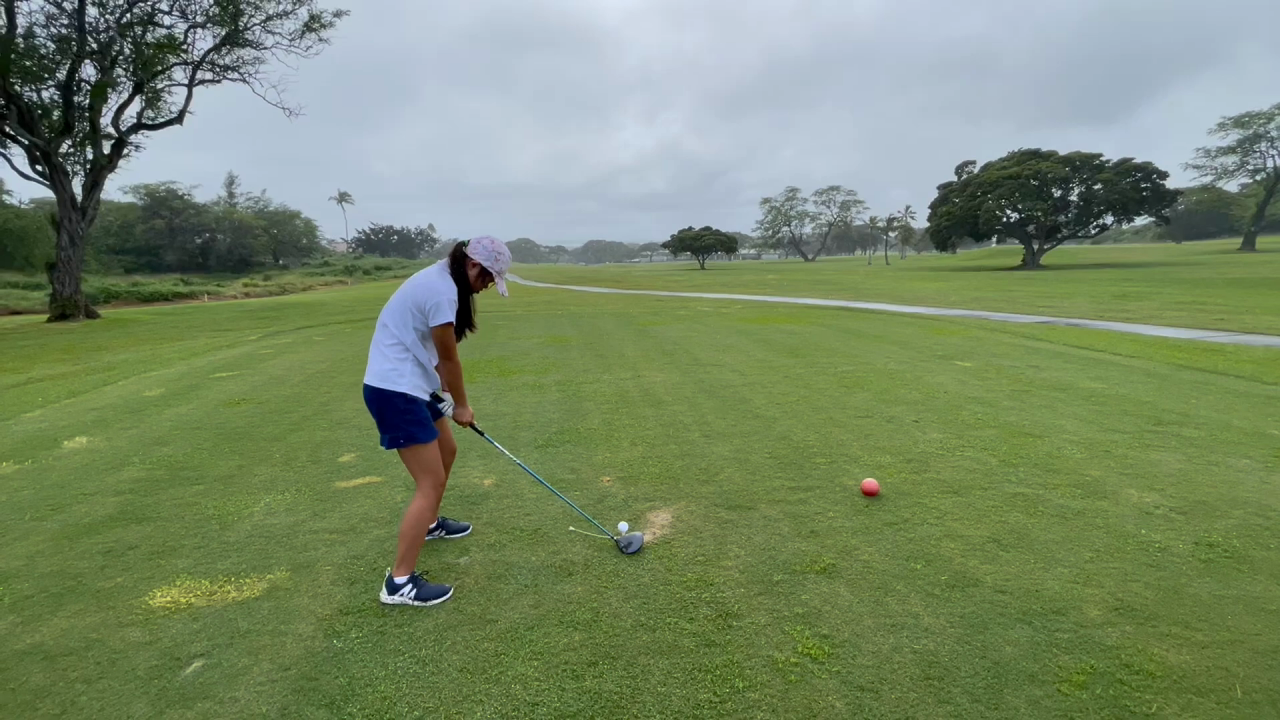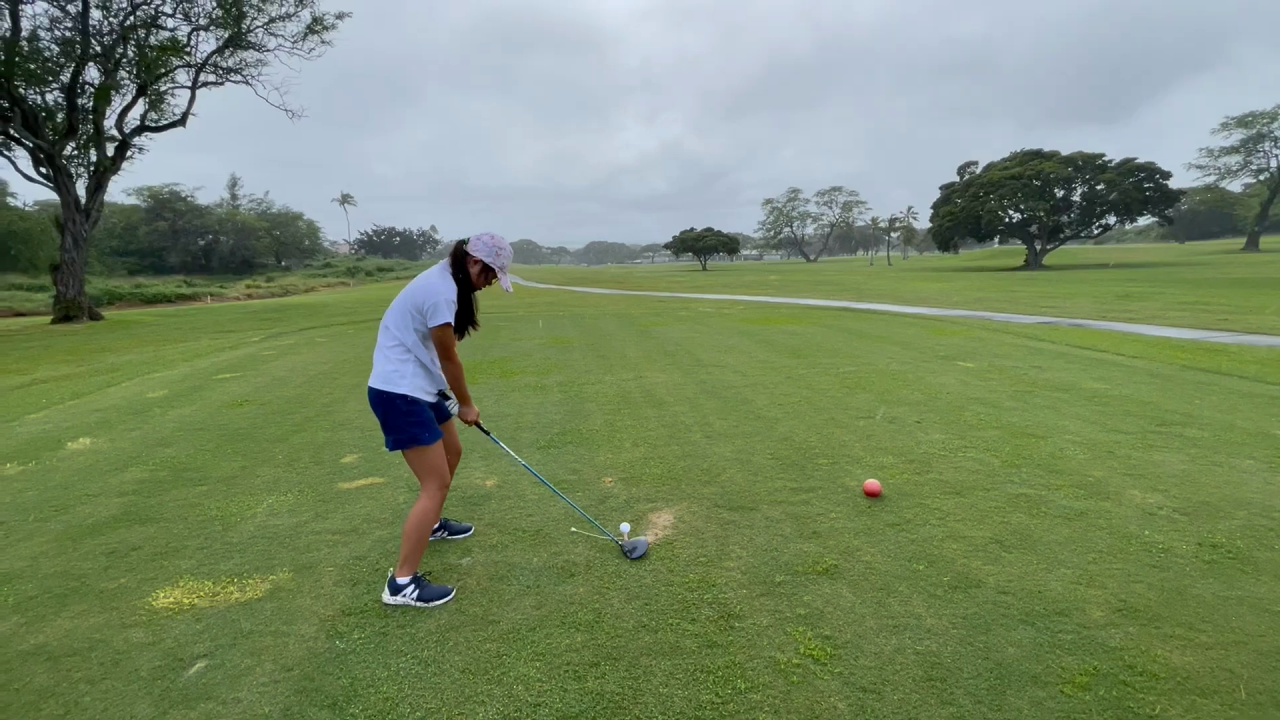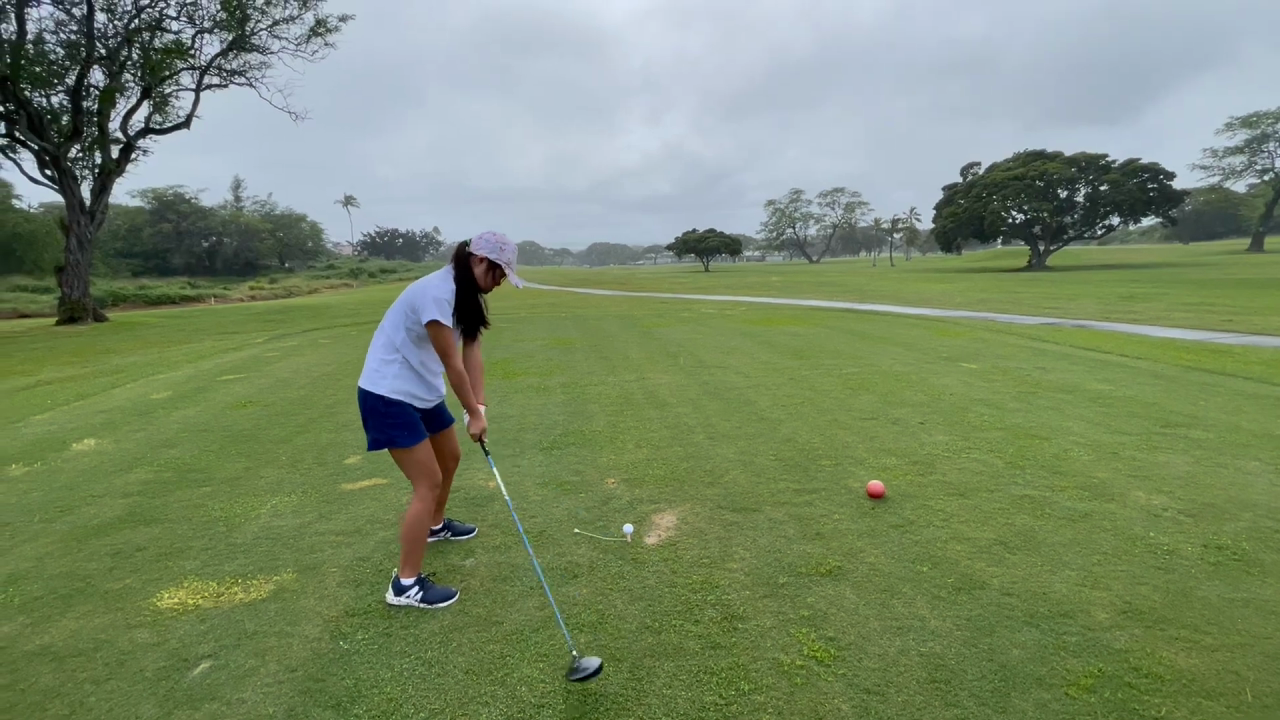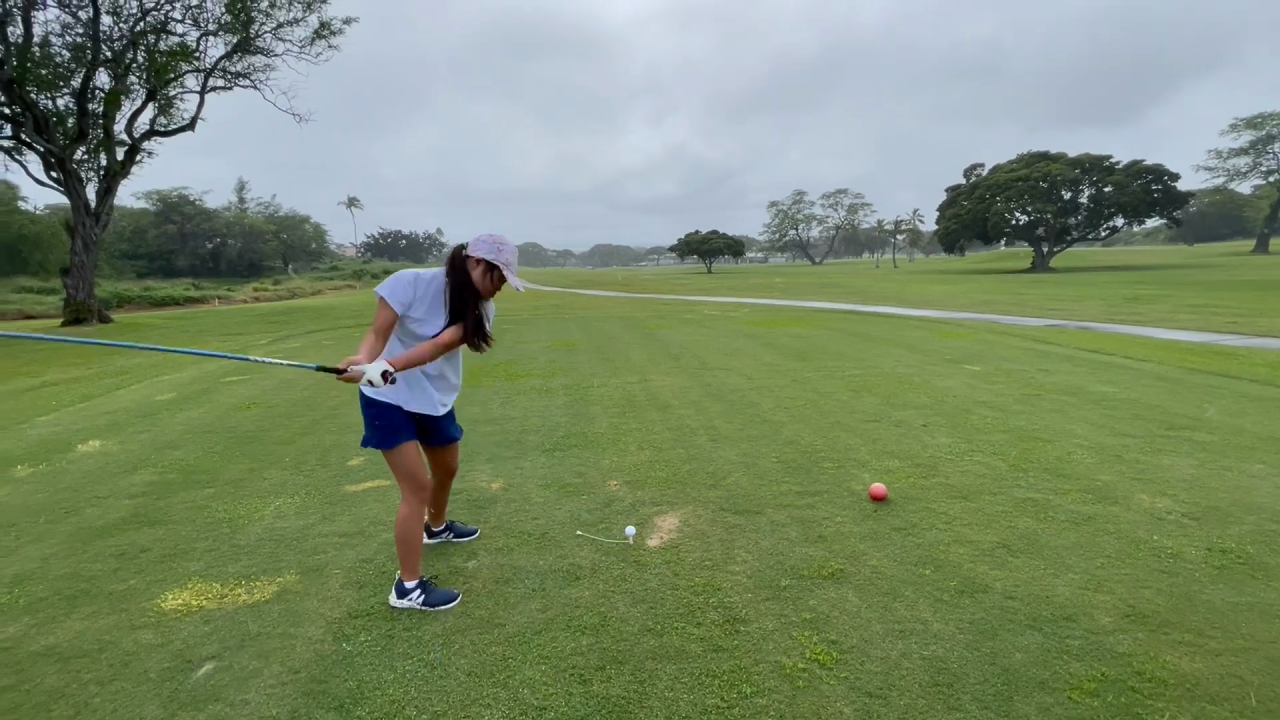
dt=0.3s
person 1, frame 1
left shoulder: (442, 279)
right shoulder: (442, 292)
right elbow: (450, 358)
left wrist: (446, 393)
right wrist: (462, 405)
left hip: (412, 385)
right hip: (394, 391)
left knee: (445, 452)
right knee: (430, 481)
left ankle: (431, 523)
right ankle: (399, 581)
person 1, frame 2
left shoulder: (448, 281)
right shoulder: (441, 293)
left elbow: (447, 352)
right elbow: (449, 358)
left wrist: (455, 396)
right wrist: (466, 404)
left hip: (419, 388)
right hip: (400, 394)
left knee: (451, 453)
right knee: (436, 482)
left ankle: (433, 524)
right ankle: (401, 583)
person 1, frame 3
left shoulder: (466, 293)
right shoulder: (437, 293)
left elbow: (471, 352)
right elbow: (450, 363)
left wrist: (480, 405)
right wrist: (472, 413)
left hip: (422, 393)
right hip: (389, 395)
left knee: (449, 458)
right knee: (428, 484)
left ankle: (436, 525)
right ankle: (406, 584)
person 1, frame 4
left shoulder: (481, 309)
right shoulder: (411, 282)
left elbow: (439, 345)
right elbow: (379, 332)
left wrist: (387, 369)
right wrist: (364, 361)
left hip: (436, 402)
right hip: (385, 399)
left knee: (446, 470)
right knee: (416, 488)
left ankle: (435, 527)
right ankle: (409, 587)
